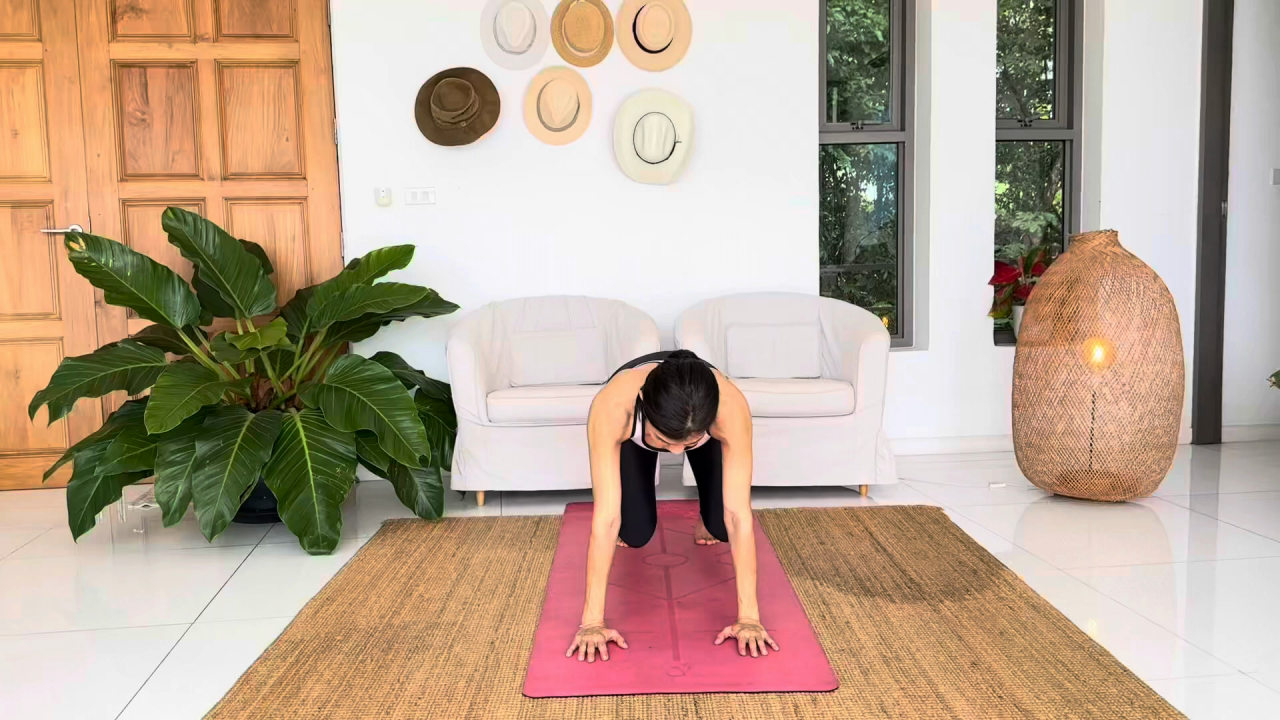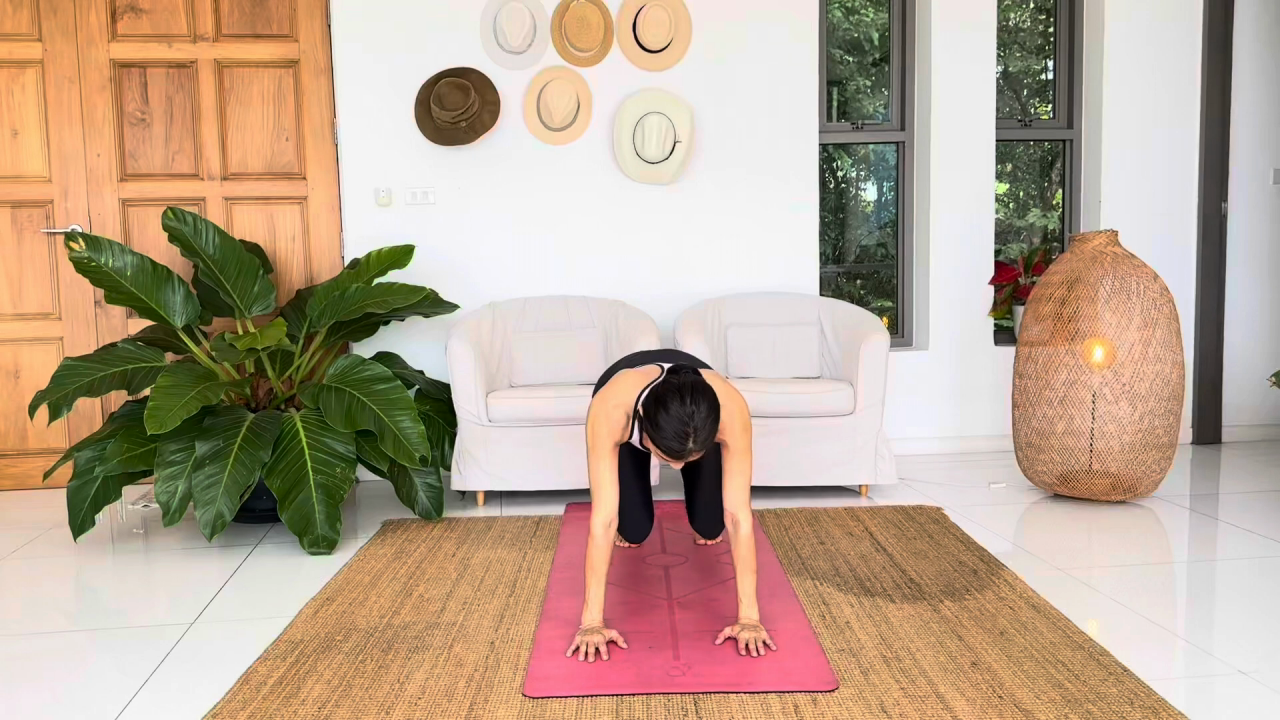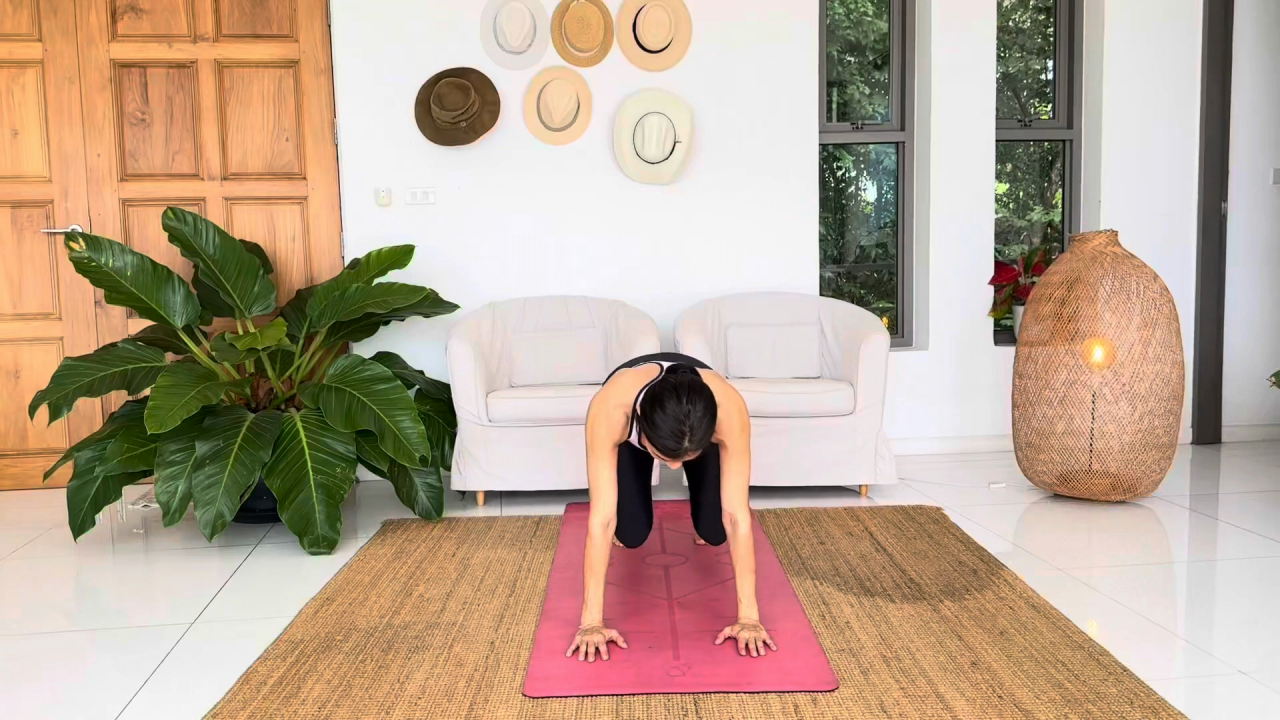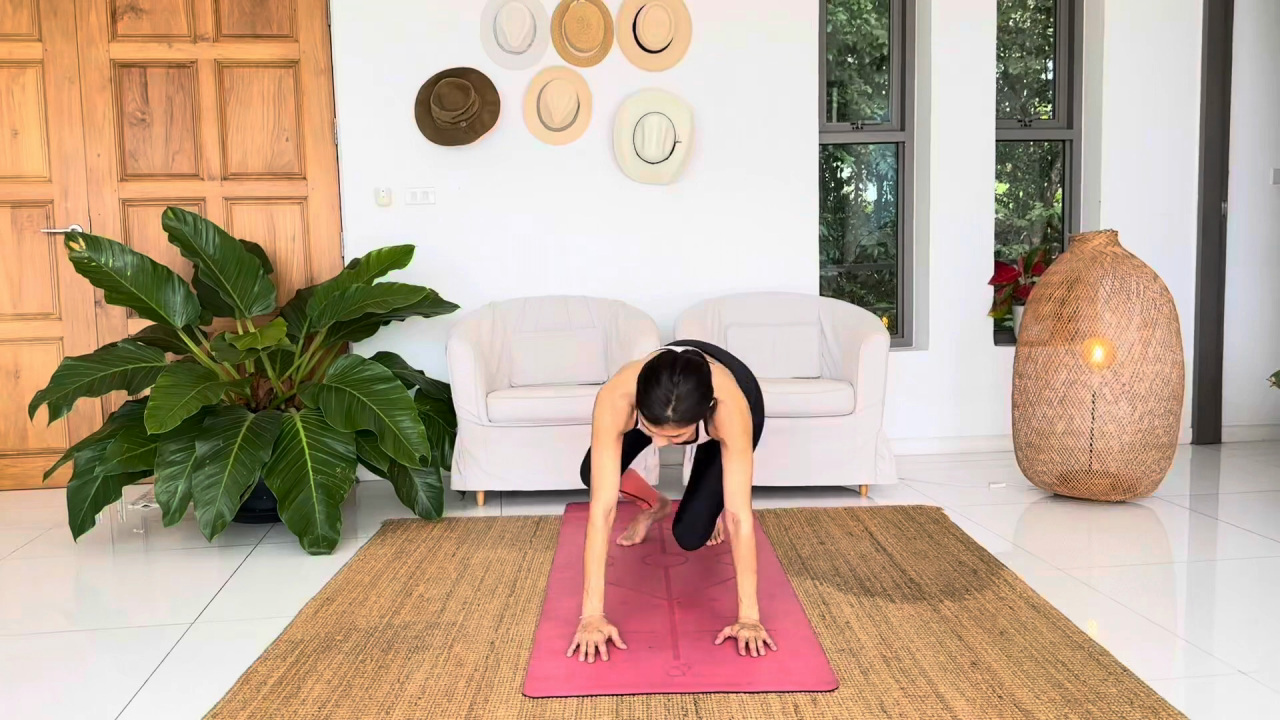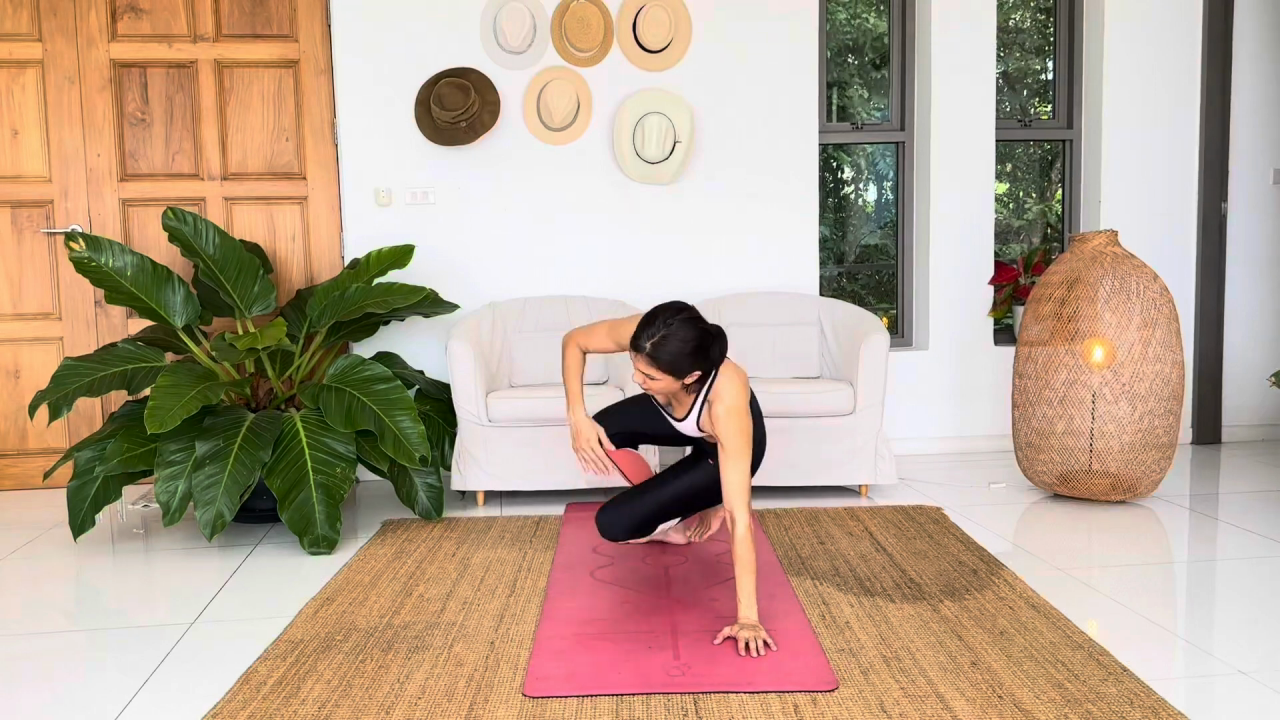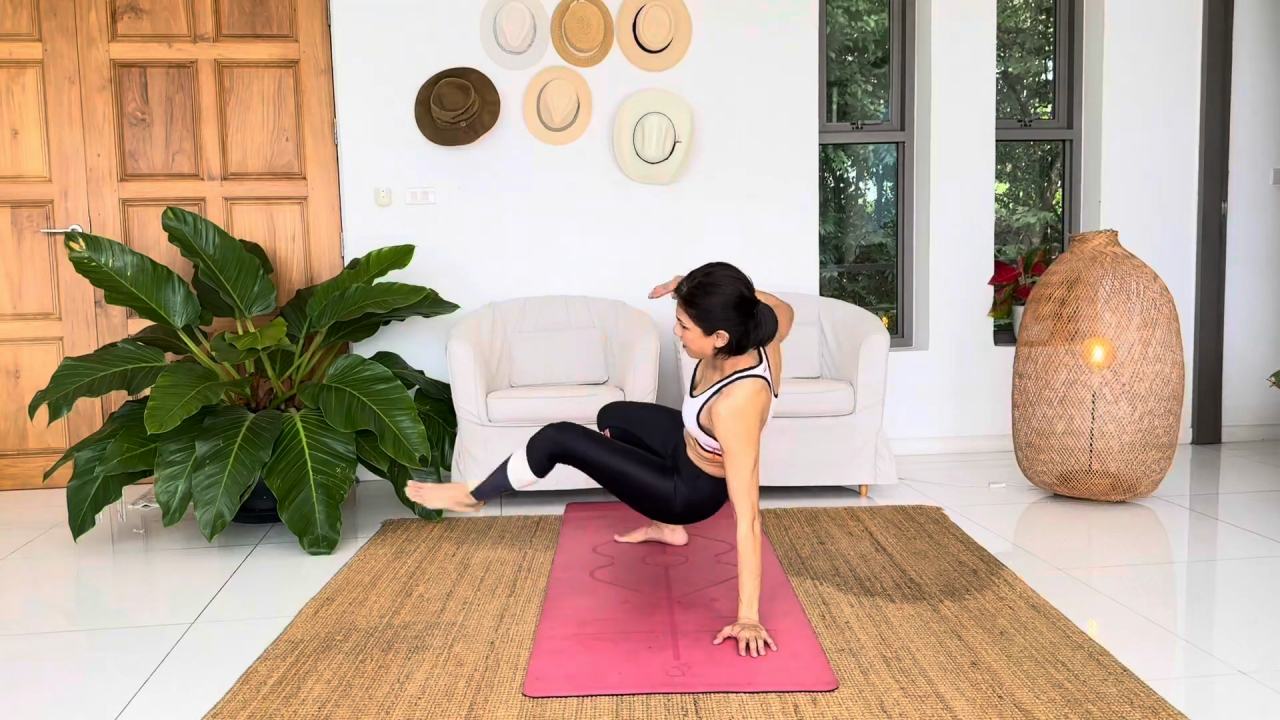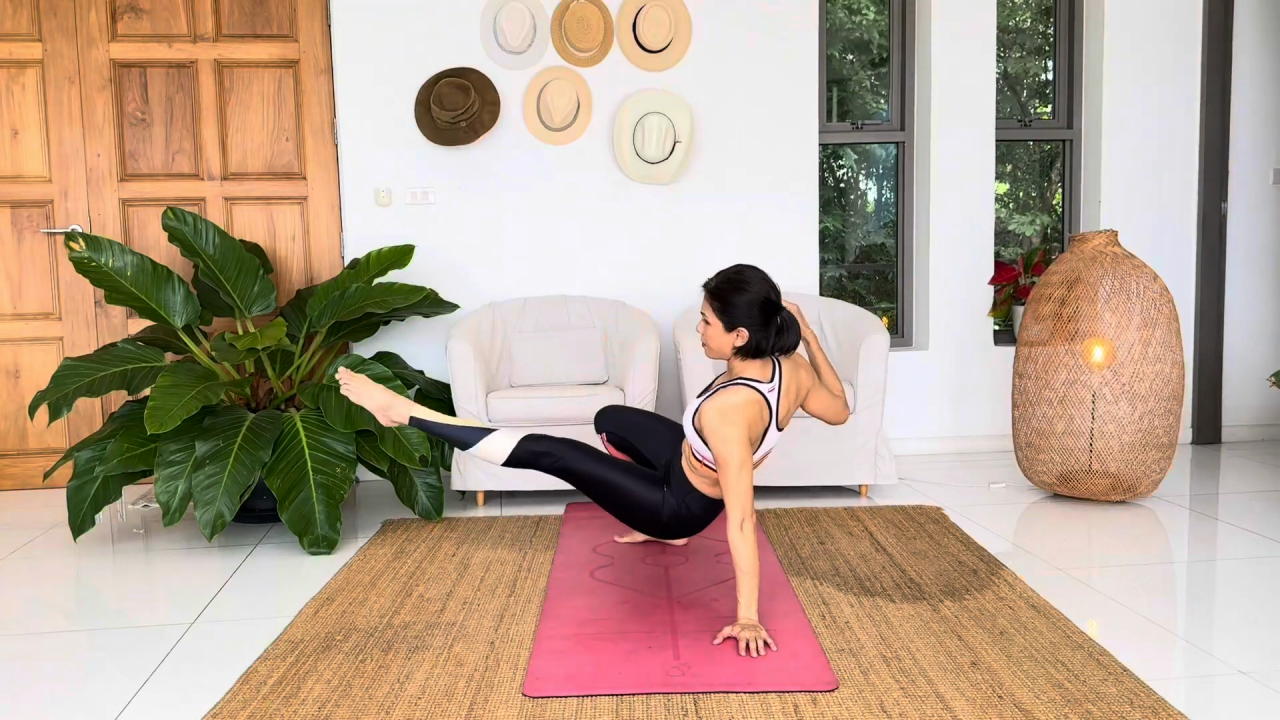
dt=0.3s
person 1, frame 1
left shoulder: (730, 406)
right shoulder: (613, 406)
left elbow: (739, 515)
right elbow: (605, 518)
left wrist: (748, 616)
right wrist: (592, 620)
left hip: (701, 423)
right hip: (634, 420)
left knee: (720, 527)
right knee: (636, 533)
left ankle: (709, 520)
person 1, frame 2
left shoulder: (730, 408)
right shoulder: (611, 408)
left elbow: (739, 515)
right elbow: (602, 519)
left wrist: (749, 617)
right wrist: (592, 620)
left hip: (699, 399)
left knee: (710, 525)
right knee: (634, 530)
right ankle: (630, 515)
person 1, frame 3
left shoulder: (727, 408)
right shoulder: (611, 407)
left elbow: (737, 517)
right elbow: (602, 520)
left wrist: (748, 616)
right wrist: (591, 620)
left hip: (700, 417)
right hip: (633, 420)
left knee: (713, 532)
right knee: (629, 531)
person 1, frame 4
left shoulder: (730, 405)
right shoulder: (618, 395)
left elbow: (741, 517)
right elbow: (601, 509)
left wrist: (749, 616)
right wrist: (592, 614)
right hip: (656, 386)
left knee: (690, 534)
right knee: (594, 474)
left ankle: (715, 504)
right ankle: (655, 507)
person 1, frame 5
left shoulder: (726, 401)
right shoulder: (649, 339)
left elbow: (739, 517)
right elbow: (572, 342)
left wrist: (747, 617)
right wrist: (577, 417)
left hip: (720, 458)
right hip: (688, 425)
left knee: (612, 524)
left ankle: (699, 511)
right ankle: (676, 510)
person 1, frame 6
left shoulder: (738, 405)
right shoulder: (753, 336)
left elbow: (746, 518)
right elbow: (784, 313)
left wrist: (749, 617)
right wrist: (685, 286)
left hip: (688, 490)
right hip: (688, 446)
left knee: (556, 439)
right knee: (612, 418)
left ankle: (472, 496)
right ankle: (666, 527)
person 1, frame 7
left shoulder: (727, 409)
right shoulder: (790, 366)
left elbow: (740, 520)
right elbow: (840, 410)
left wrist: (748, 618)
right wrist: (807, 332)
left hip: (683, 503)
right hip: (690, 463)
left knee: (545, 451)
right knee: (609, 421)
left ankle: (406, 413)
right ankle: (658, 528)
